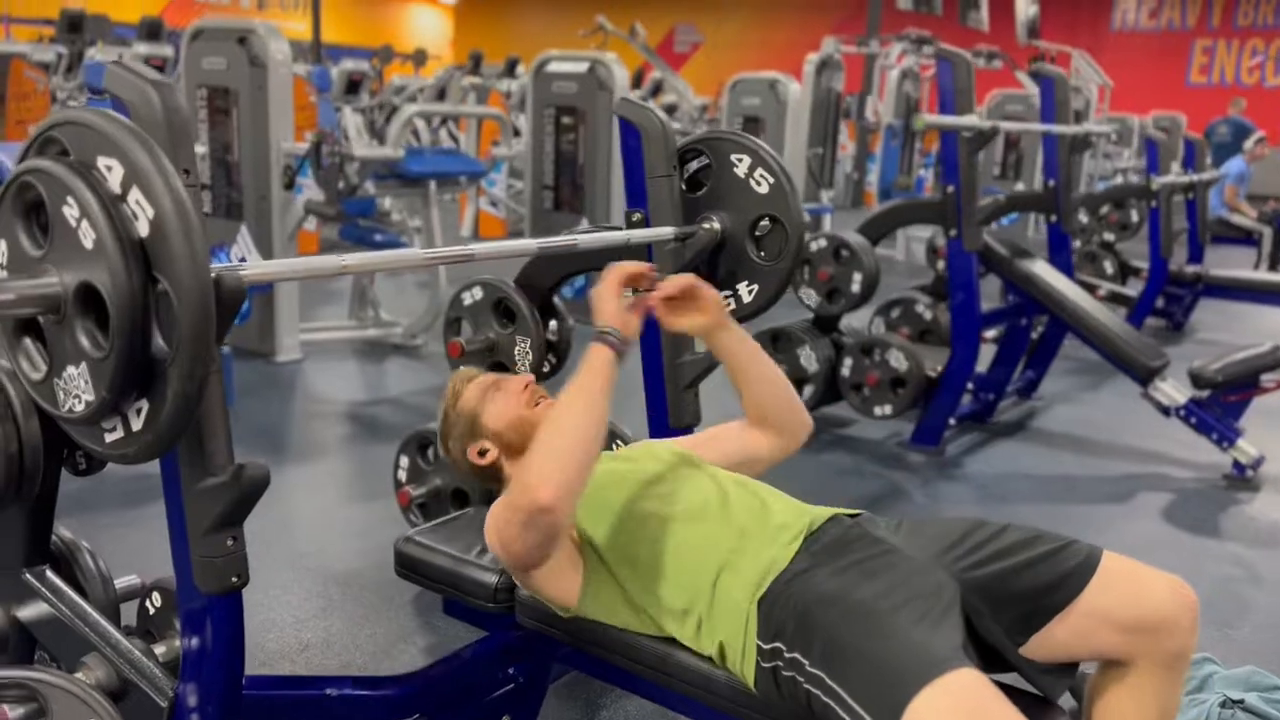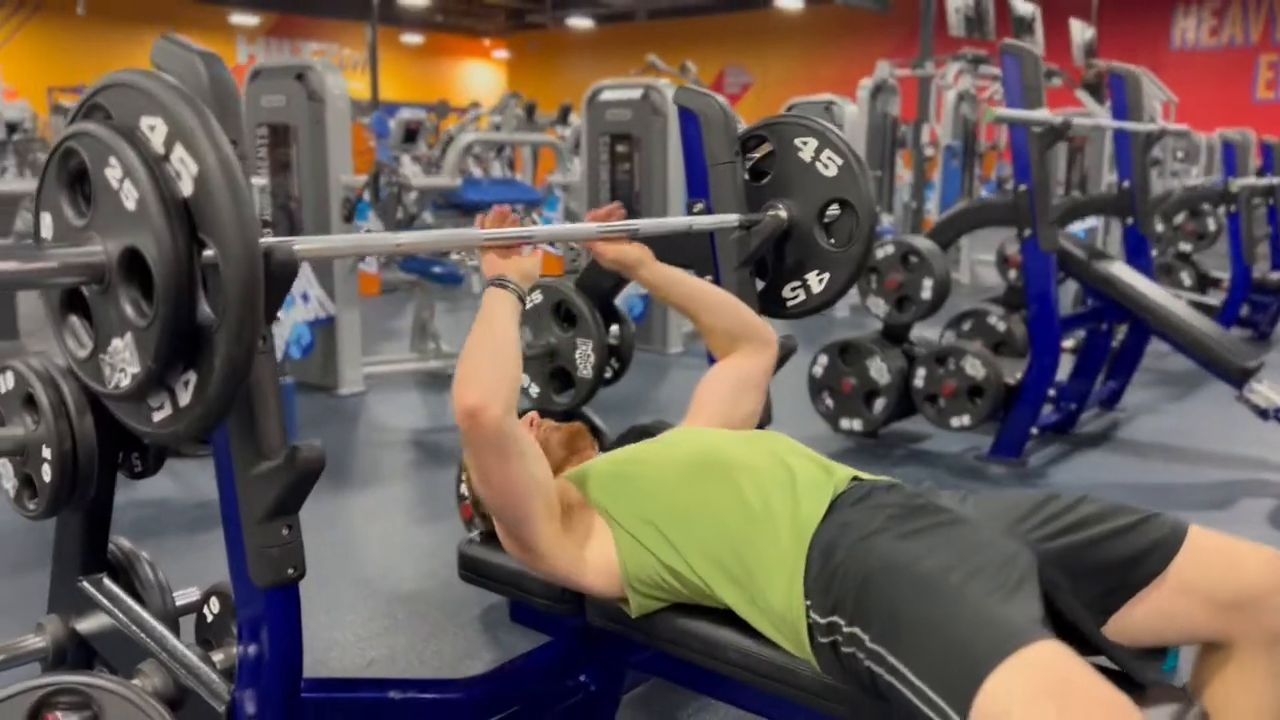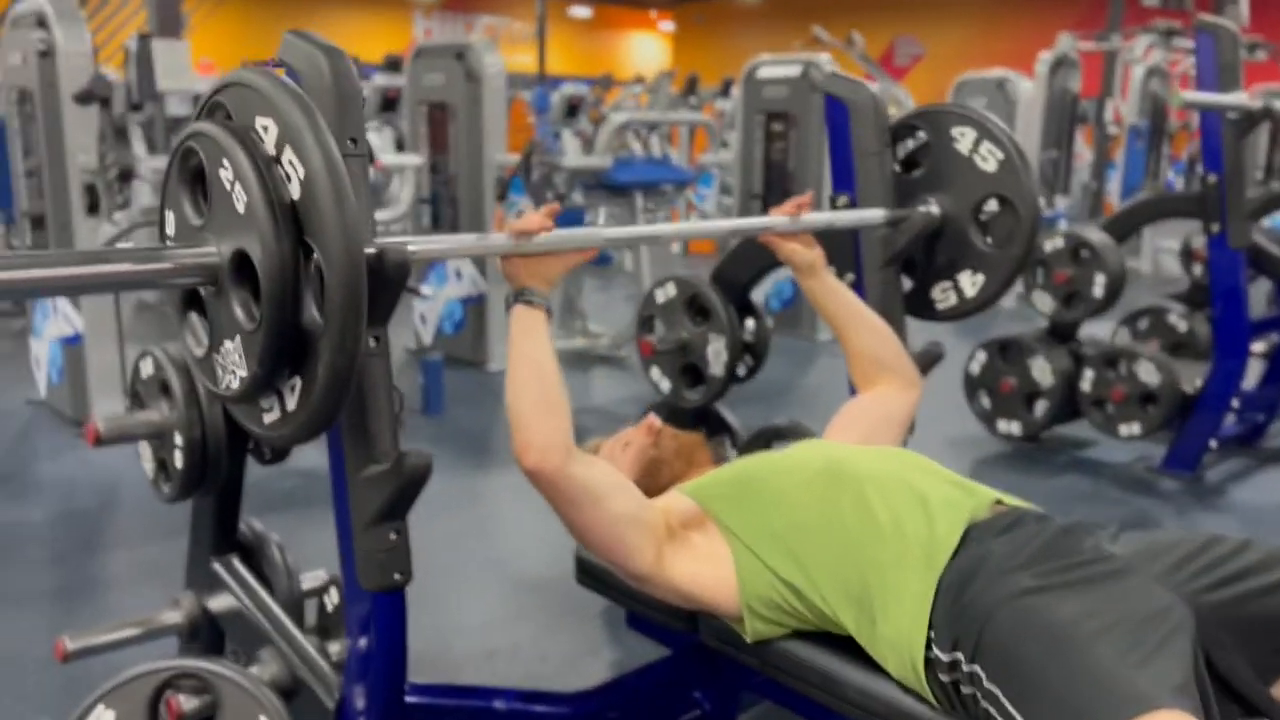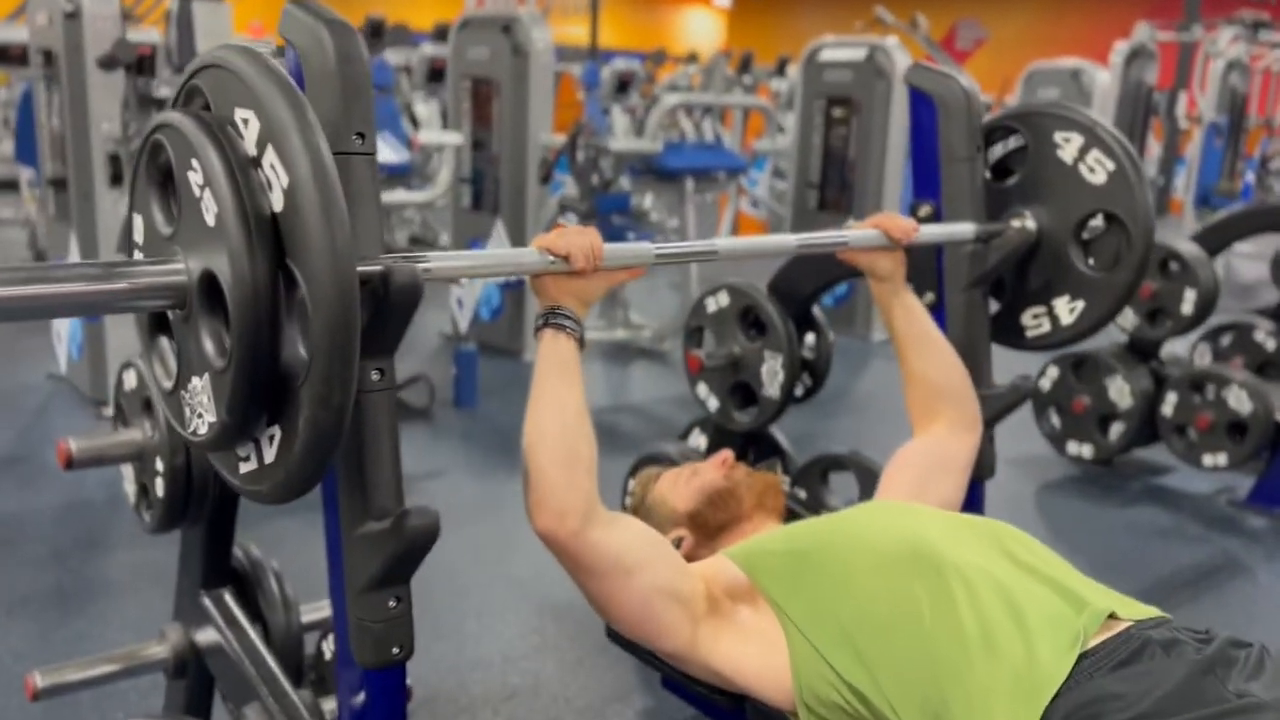
dt=0.7s
person 1, frame 1
left shoulder: (644, 456)
right shoulder: (522, 530)
left elbow: (786, 428)
right elbow: (546, 493)
left wrist: (713, 329)
right wrist: (608, 340)
left hip: (864, 536)
right hip: (790, 601)
left knee: (1165, 614)
person 1, frame 2
left shoulder: (668, 450)
right shoulder: (555, 526)
left elbow: (752, 344)
right elbow: (478, 405)
left wrist: (644, 267)
right wrist: (506, 286)
person 1, frame 3
left shoulder: (803, 464)
right shoulder: (672, 535)
left elbow: (895, 383)
right elbow: (547, 456)
left wrist: (813, 274)
right wrist: (529, 297)
person 1, frame 4
left shoulder: (871, 525)
right shoulder: (717, 602)
left elbow: (952, 423)
right elbow: (565, 514)
left wrist: (889, 287)
right wrist: (562, 320)
